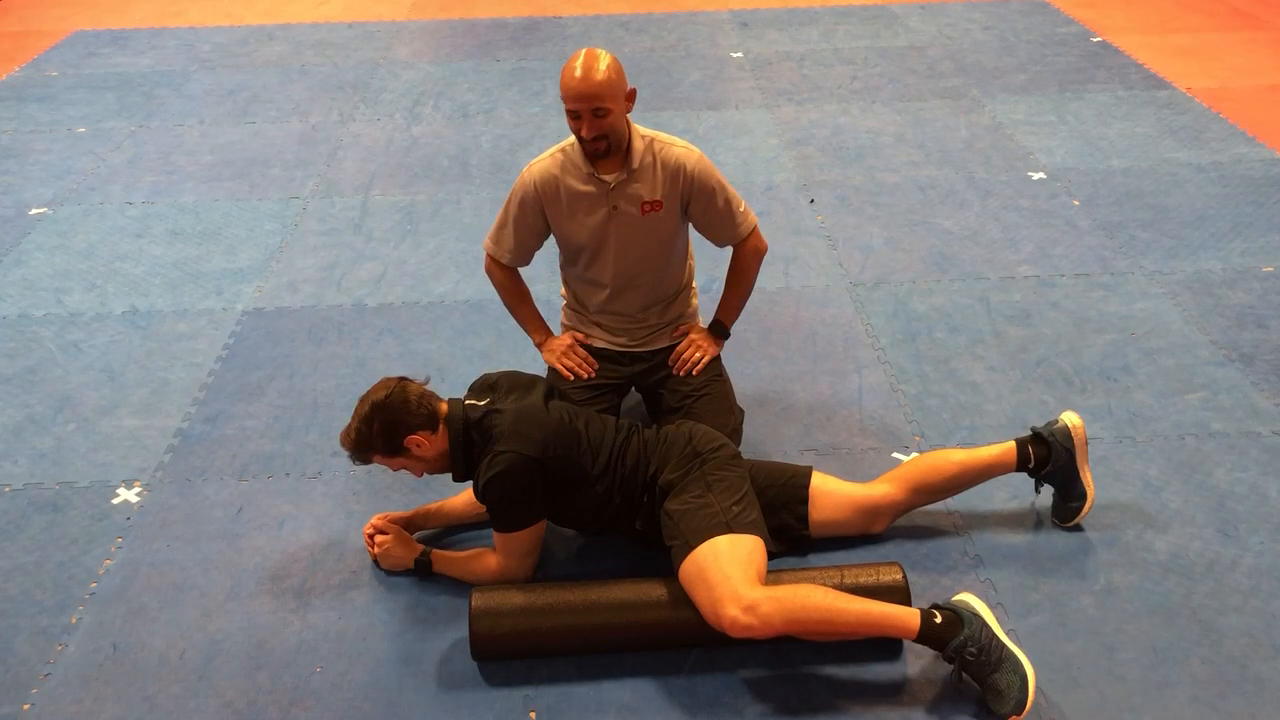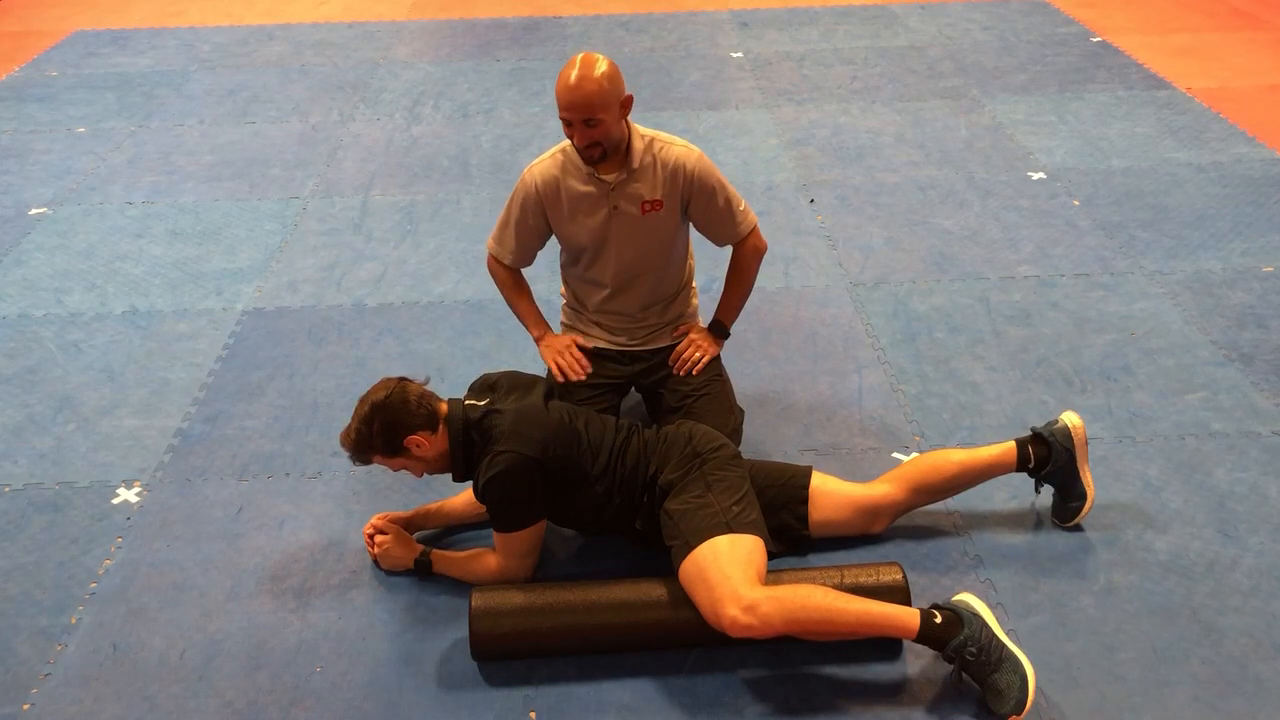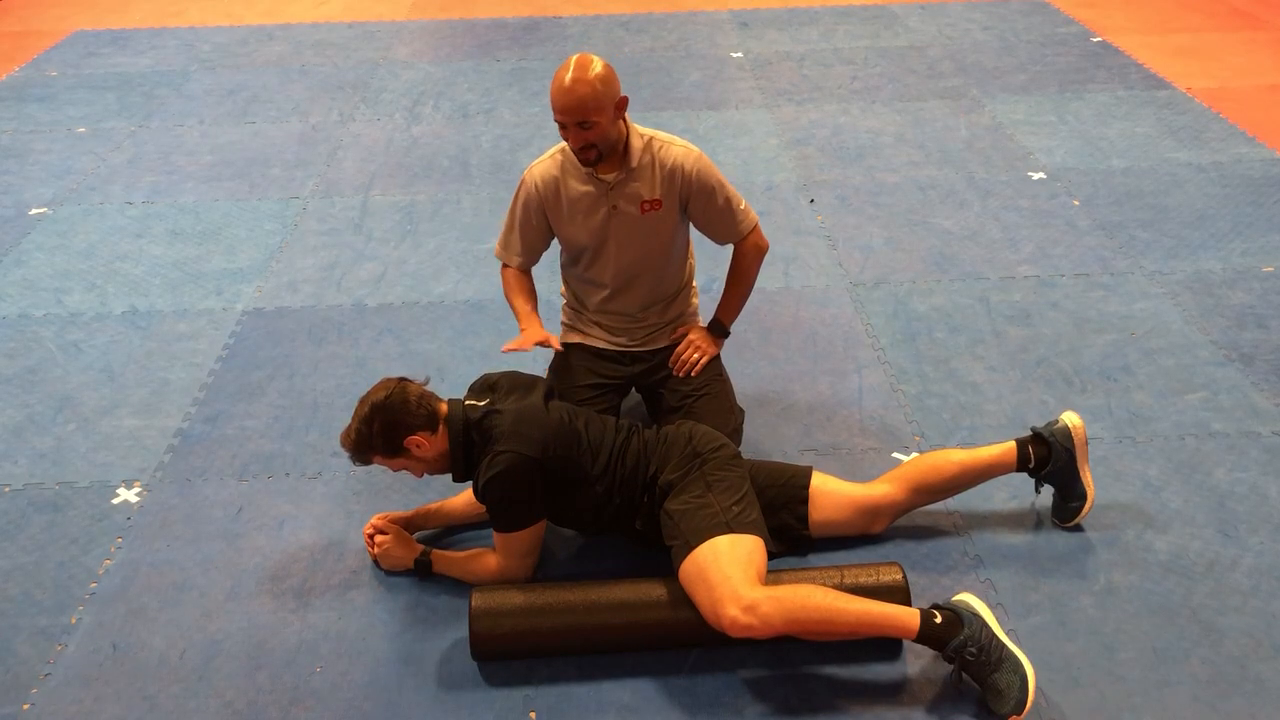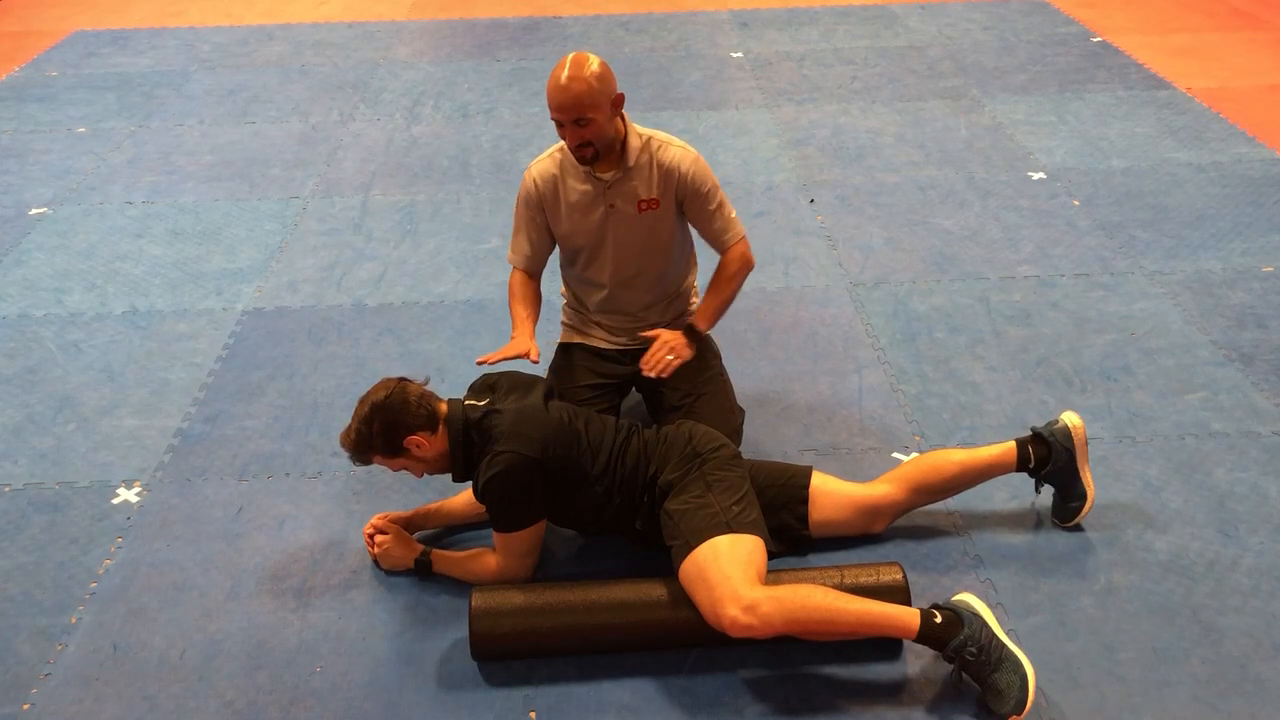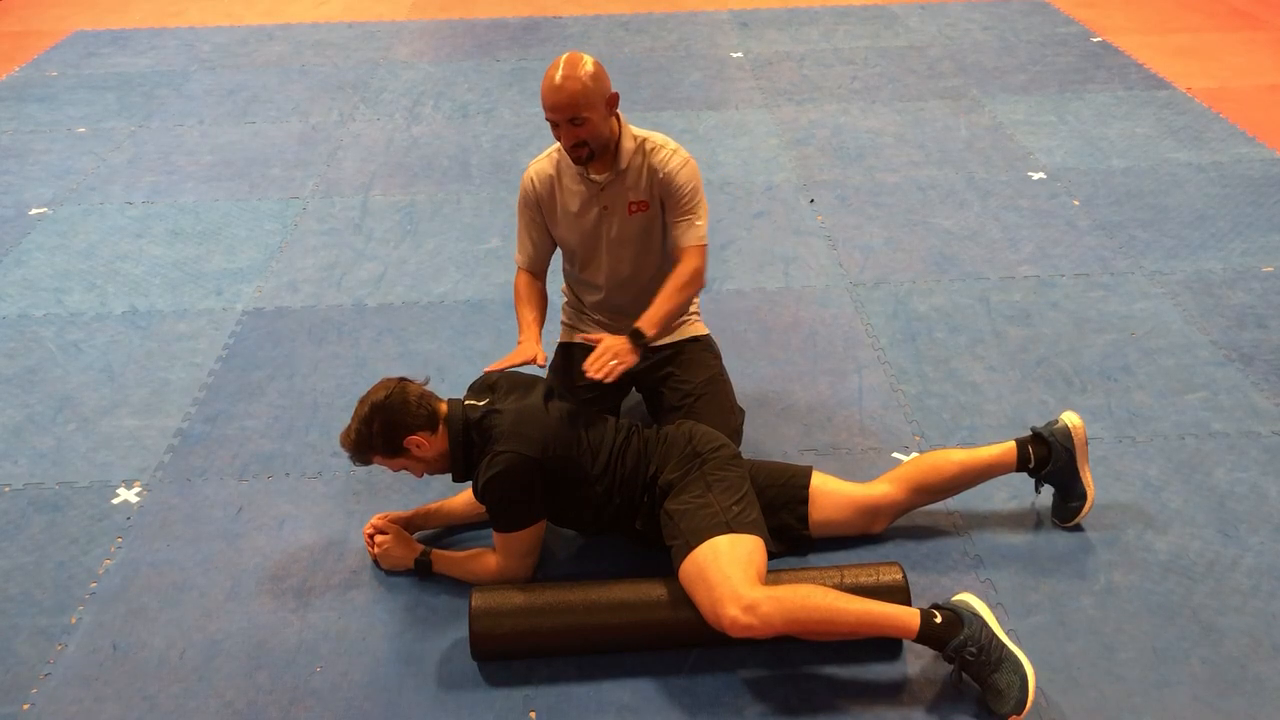
dt=0.2s
person 1, frame 1
left shoulder: (506, 454)
right shoulder: (485, 393)
left elbow: (513, 565)
left wrist: (418, 558)
right wrist: (414, 517)
left hip: (687, 478)
right hip: (691, 459)
left knee: (740, 611)
right knee: (878, 504)
left ankle: (943, 625)
right ankle: (1041, 448)
person 1, frame 2
left shoulder: (505, 455)
right shoulder: (485, 394)
left elbow: (513, 565)
left wrist: (419, 559)
right wrist: (413, 518)
left hip: (686, 477)
right hip: (692, 460)
left knee: (740, 611)
right knee: (878, 504)
left ankle: (942, 625)
right ankle: (1040, 449)
person 1, frame 3
left shoulder: (505, 456)
right shoulder: (484, 395)
left elbow: (512, 565)
left wrist: (418, 560)
right wrist: (413, 518)
left hip: (685, 477)
right hip: (691, 459)
left knee: (740, 611)
right knee: (877, 504)
left ankle: (942, 625)
right ankle: (1039, 450)
person 1, frame 4
left shoulder: (505, 455)
right shoulder: (485, 393)
left elbow: (512, 564)
left wrist: (418, 558)
right wrist: (413, 517)
left hip: (686, 477)
right hip: (690, 459)
left knee: (740, 611)
right knee: (877, 504)
left ankle: (942, 625)
right ankle: (1040, 449)
person 1, frame 5
left shoulder: (506, 456)
right shoulder: (484, 393)
left elbow: (513, 565)
left wrist: (418, 559)
right wrist: (413, 518)
left hip: (686, 477)
right hip: (692, 459)
left knee: (740, 611)
right knee: (878, 504)
left ankle: (942, 626)
right ankle: (1040, 449)
person 2, frame 1
left shoulder: (681, 164)
right shoulder: (542, 178)
left elbow: (751, 245)
right elbow: (499, 262)
left wrist: (718, 330)
right wrist: (543, 338)
left hip: (672, 338)
right hip: (588, 342)
left ankle: (653, 393)
right ankle: (624, 390)
person 2, frame 2
left shoulder: (681, 164)
right shoulder: (543, 178)
left elbow: (751, 243)
right elbow: (502, 262)
left wrist: (718, 329)
right wrist: (542, 335)
left hip: (672, 337)
right hip: (587, 341)
left ankle: (653, 393)
right ankle: (624, 388)
person 2, frame 3
left shoulder: (680, 163)
right shoulder: (542, 179)
left elbow: (752, 242)
right elbow: (514, 264)
left wrist: (717, 329)
right wrist: (530, 324)
left hip: (674, 337)
right hip: (588, 341)
left ankle: (655, 395)
right ankle: (624, 392)
person 2, frame 4
left shoulder: (677, 163)
right shoulder: (542, 178)
left elbow: (738, 255)
right elbow: (525, 269)
left wrist: (693, 332)
right wrist: (523, 333)
left hip: (670, 332)
right hip: (588, 339)
left ankle: (652, 394)
right ankle: (623, 389)
person 2, frame 5
left shoulder: (668, 164)
right shoulder: (540, 178)
left elbow: (691, 268)
right elbow: (531, 271)
left wrist: (636, 339)
right wrist: (529, 337)
left hip: (671, 332)
right hip: (587, 335)
left ankle: (654, 393)
right ankle: (619, 396)
